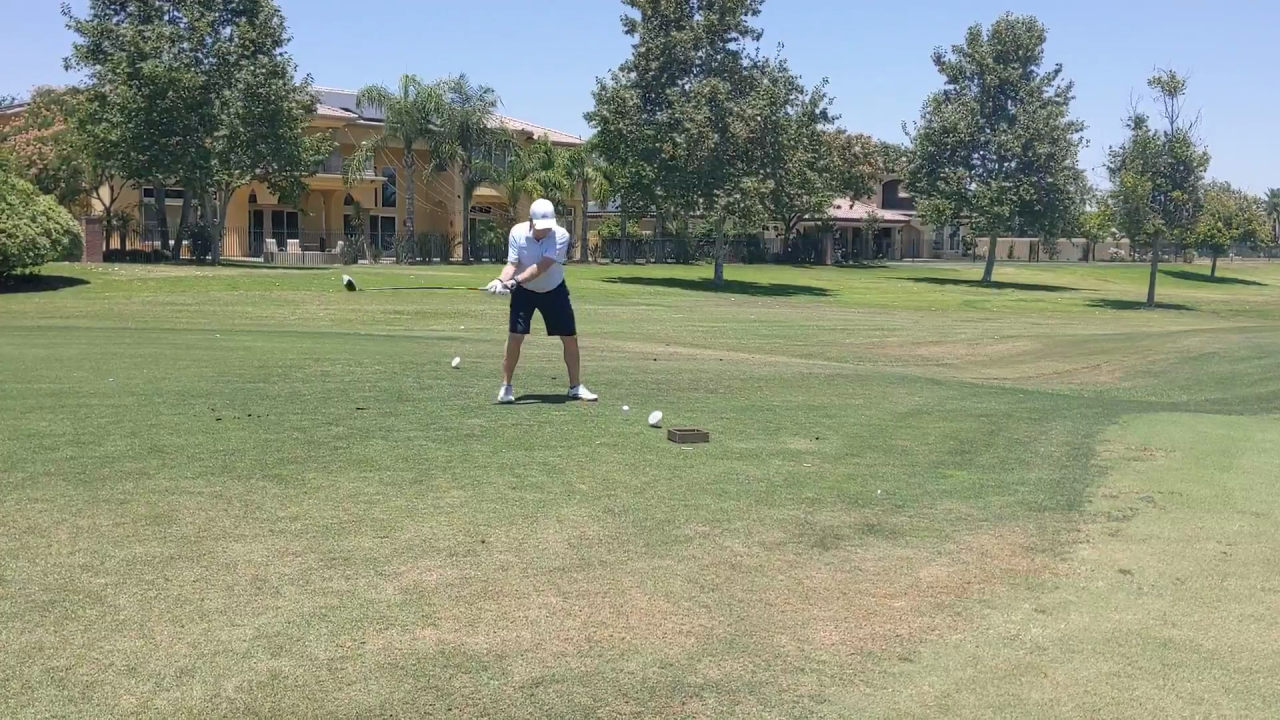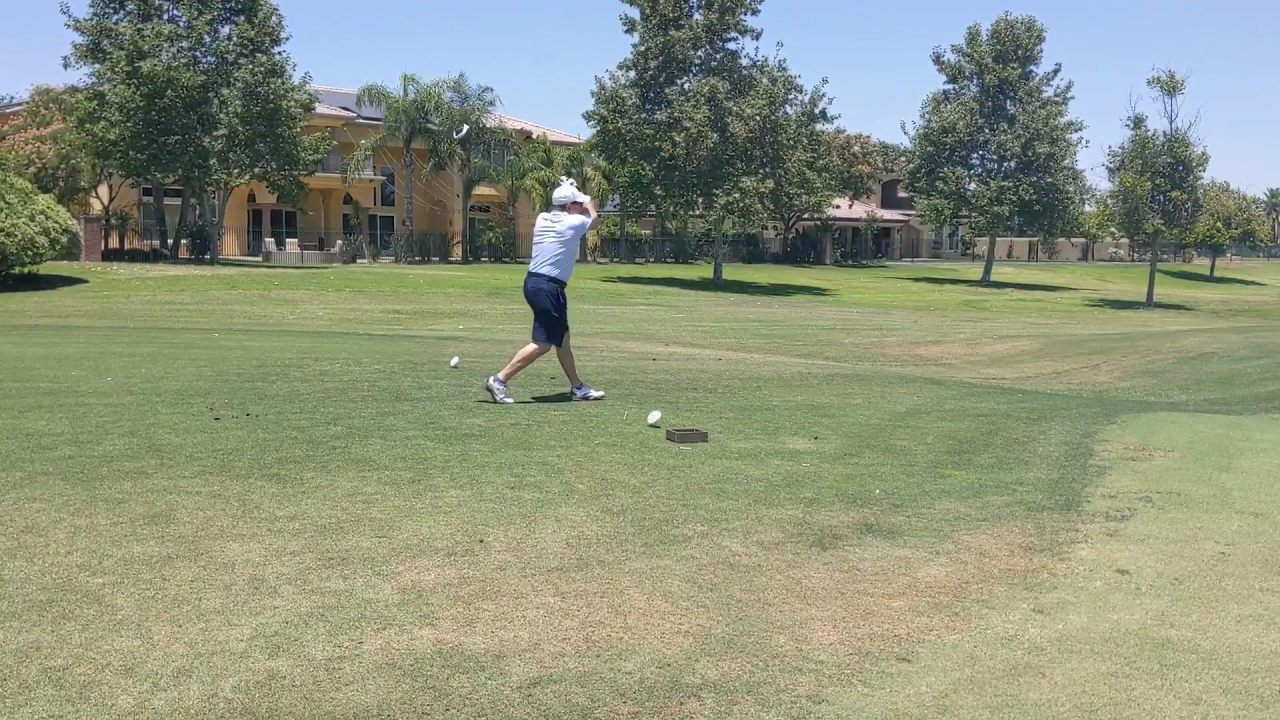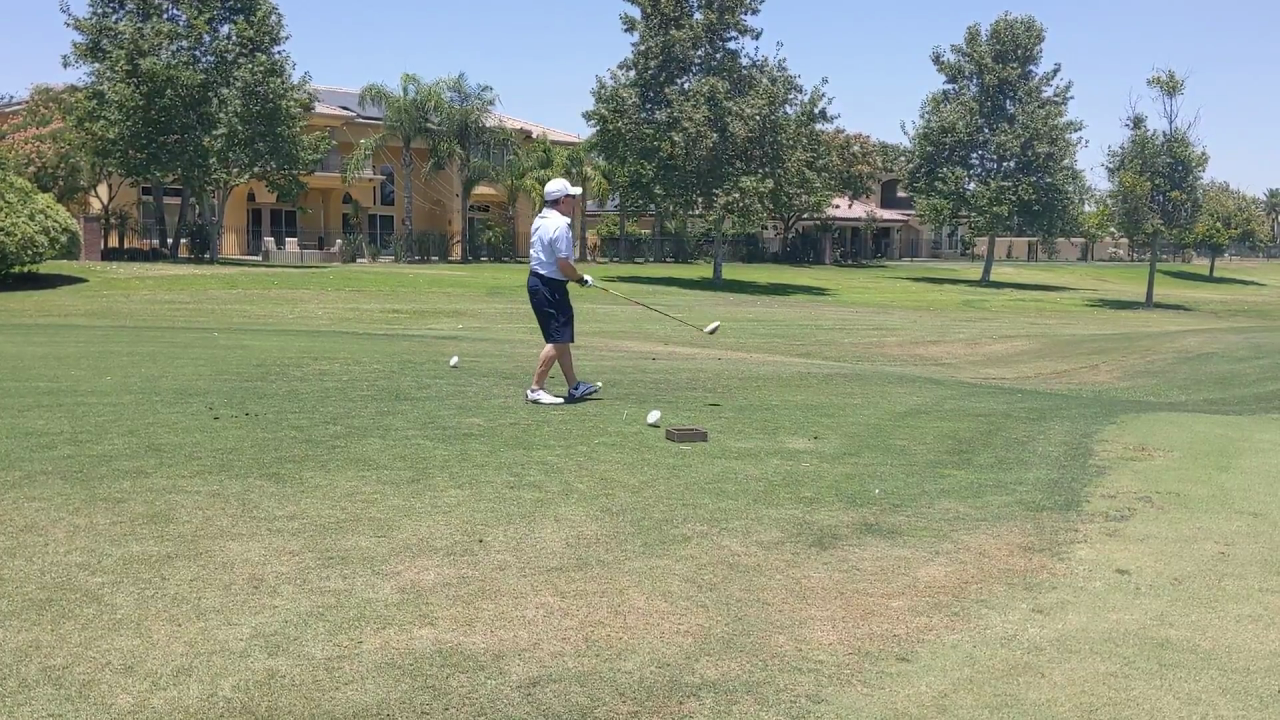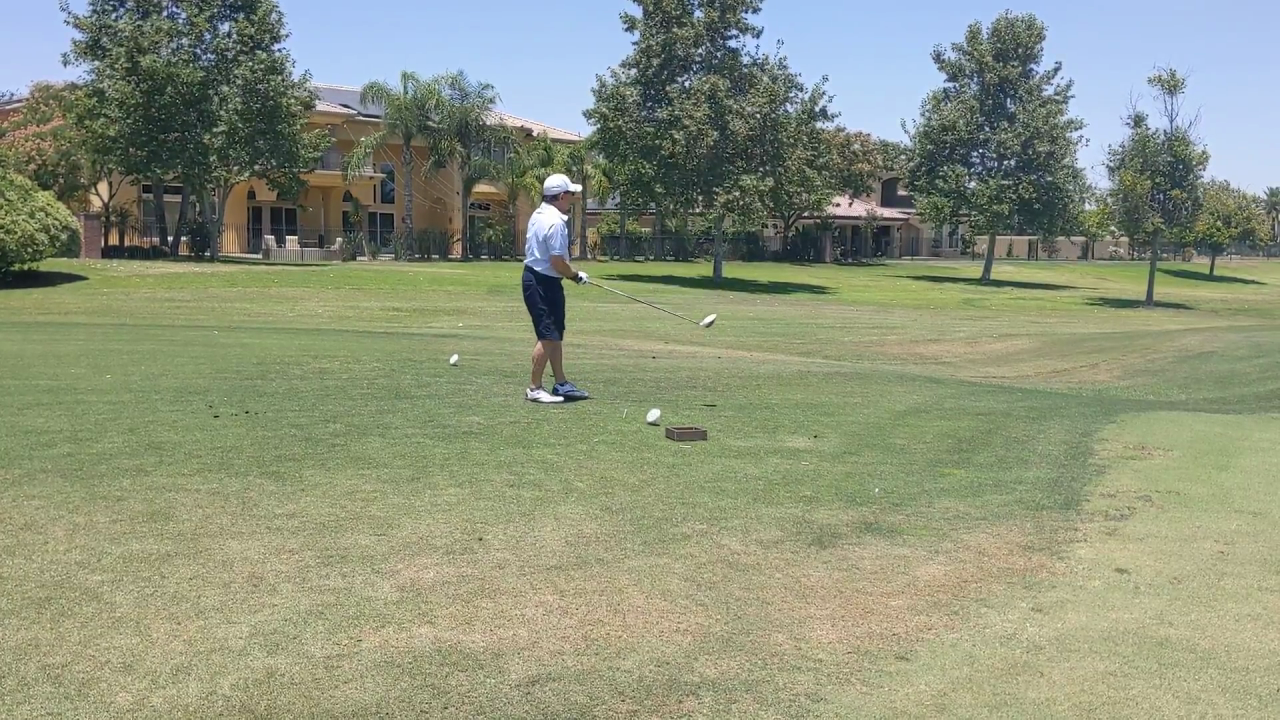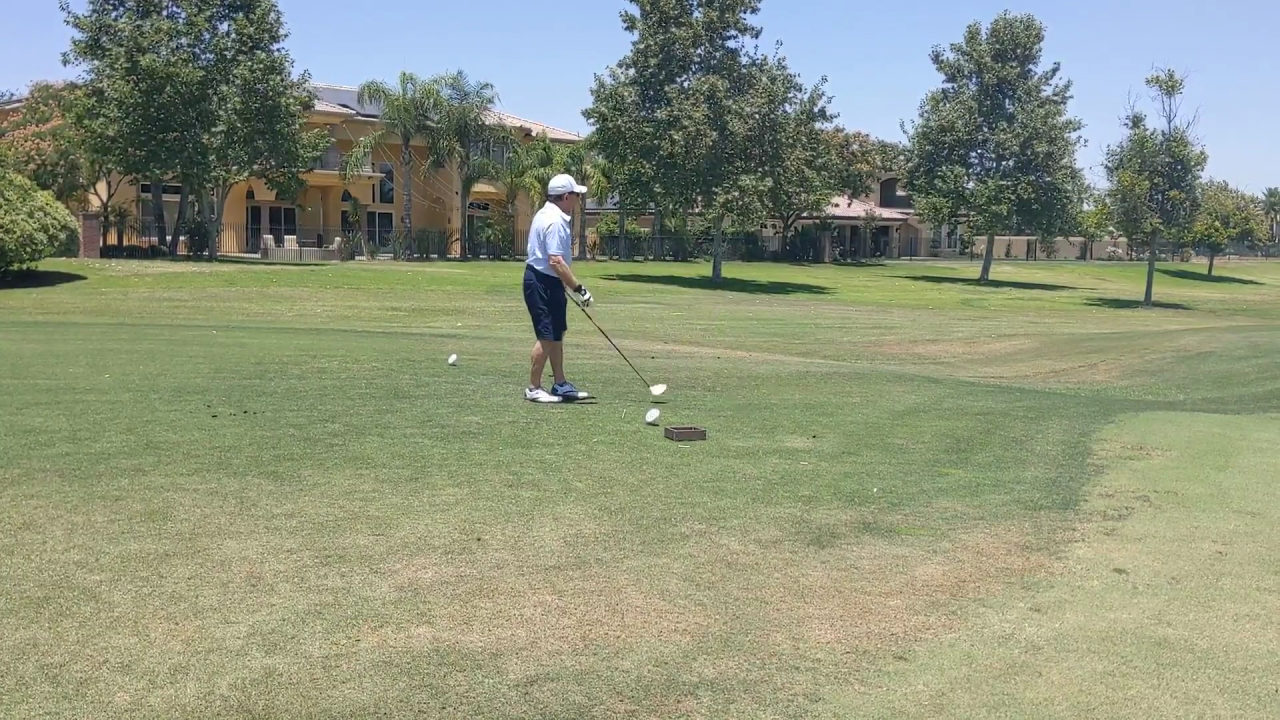
dt=1s
person 1, frame 1
left shoulder: (561, 236)
right shoulder: (517, 232)
left elbow: (541, 267)
right elbow: (512, 264)
left wrist: (513, 283)
right wrist: (501, 280)
left hip: (555, 291)
right hip: (524, 291)
left knee: (570, 338)
right knee: (516, 336)
left ankle: (575, 387)
right ankle: (506, 386)
person 1, frame 2
left shoulder: (543, 219)
right shoulder: (573, 224)
right elbow: (594, 216)
right wrist: (585, 201)
left hip: (536, 283)
right hip: (547, 288)
left knee: (562, 337)
right knee: (542, 343)
left ankle: (577, 387)
right ankle: (500, 380)
person 1, frame 3
left shoulder: (541, 220)
right shoulder: (559, 225)
right elbow: (564, 264)
left wrist: (575, 276)
right wrist: (580, 278)
left hip: (541, 282)
right hip: (549, 287)
left knee: (561, 337)
right knee: (557, 340)
left ankle: (575, 386)
right ankle: (536, 389)
person 1, frame 4
left shoulder: (539, 215)
right shoulder: (555, 222)
right elbow: (557, 262)
left wrist: (571, 274)
right wrist: (576, 276)
left hip: (537, 278)
right hip: (543, 283)
left knee: (555, 334)
right knee: (547, 336)
left ankle: (561, 384)
right ankle: (534, 388)
person 1, frame 5
left shoulder: (547, 214)
right shoulder: (555, 221)
right elbow: (556, 261)
left wrist: (570, 287)
right wrist: (578, 288)
left hip: (545, 281)
right hip: (543, 283)
left knee: (556, 334)
right knee: (547, 336)
left ankle: (560, 384)
right ankle: (533, 388)
